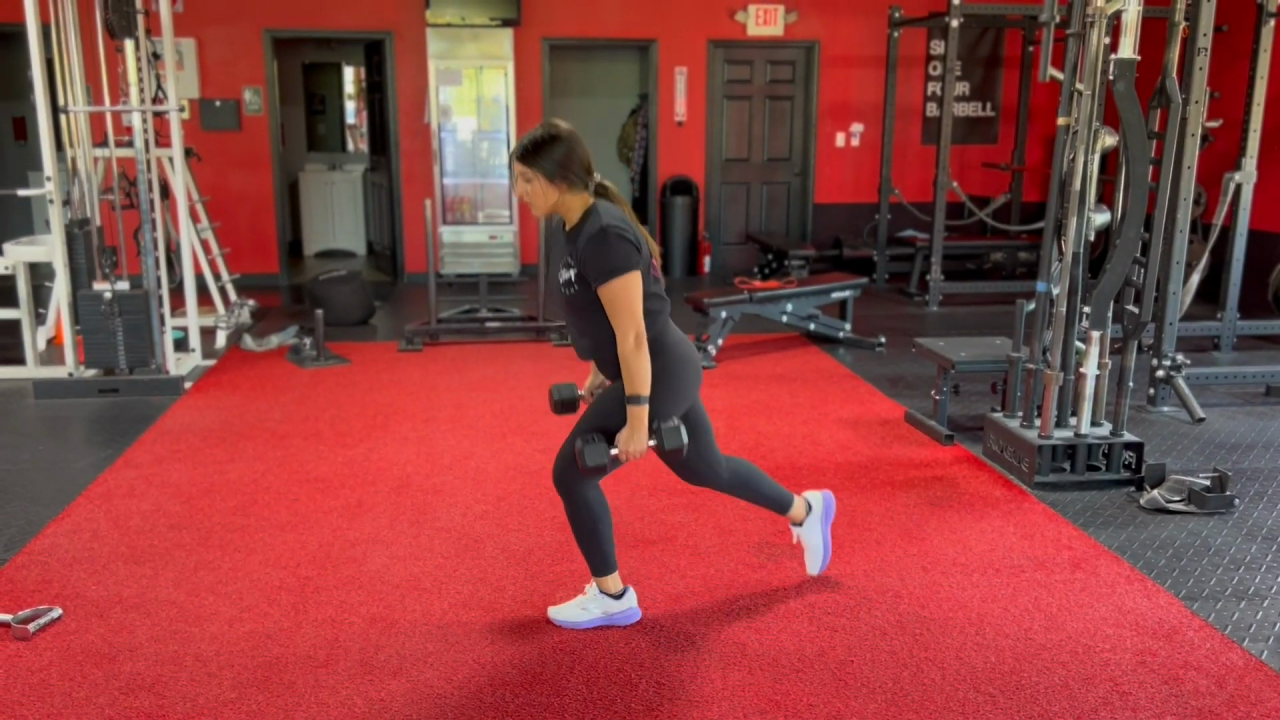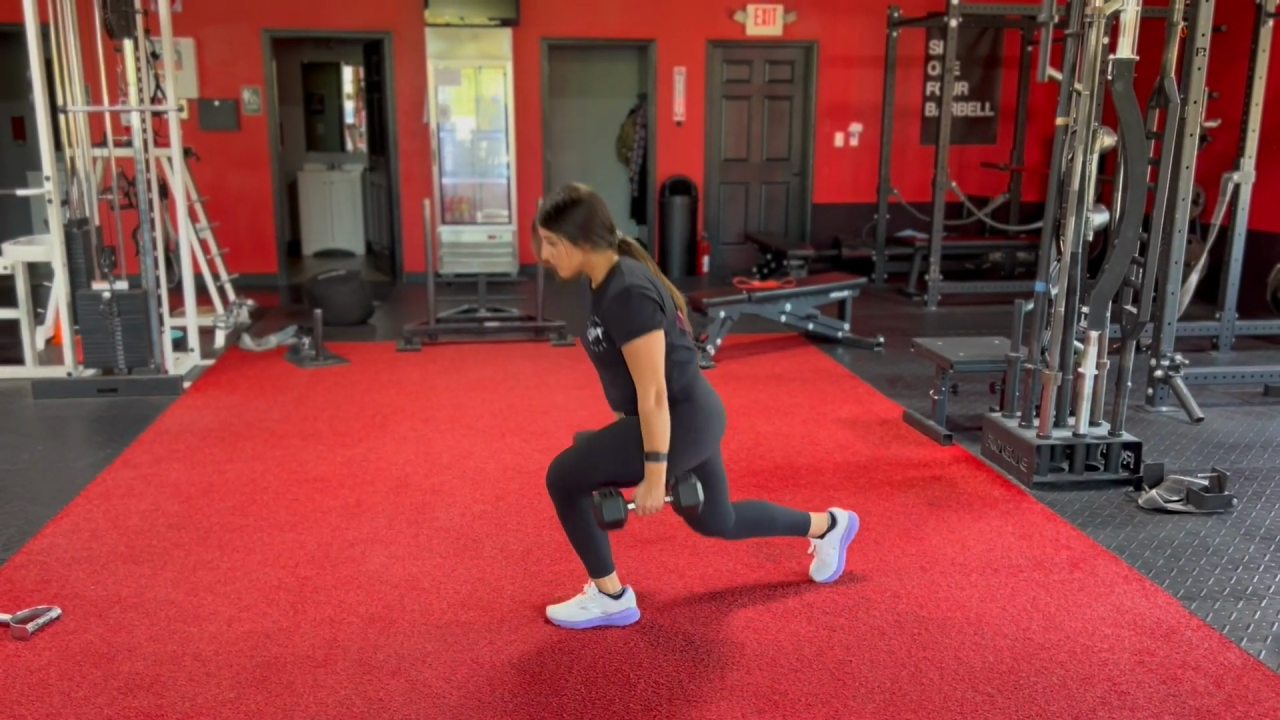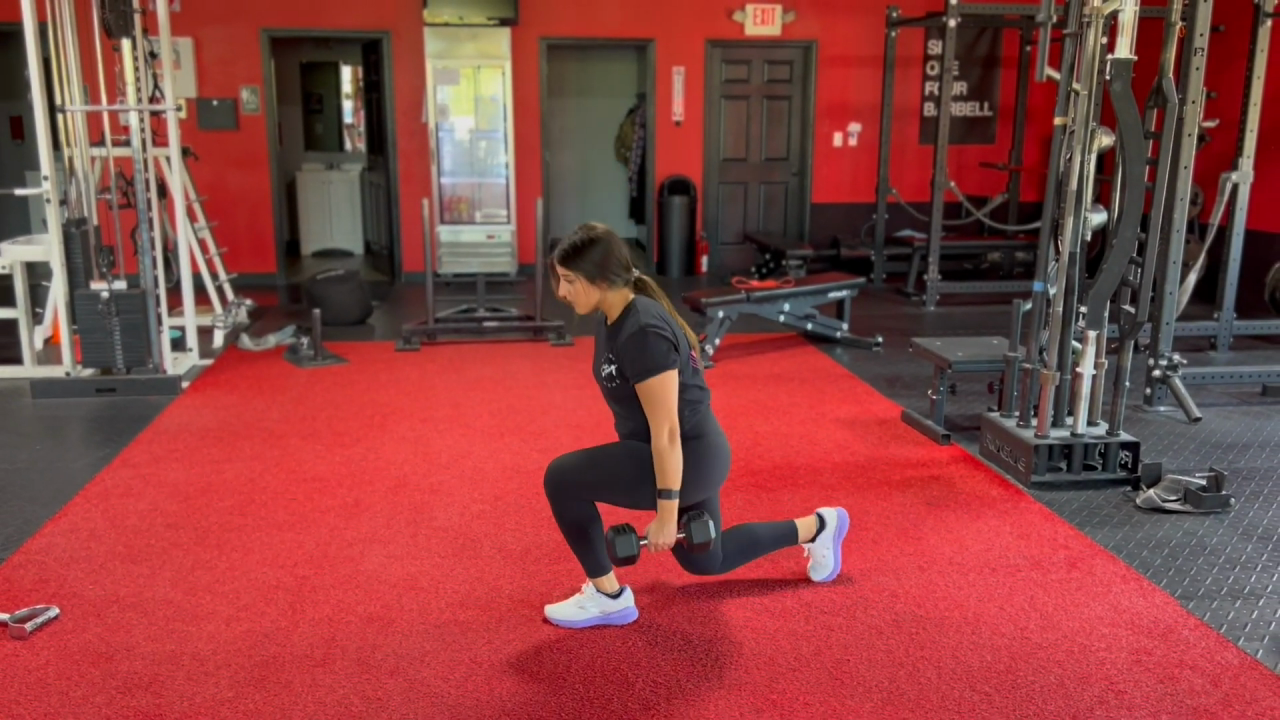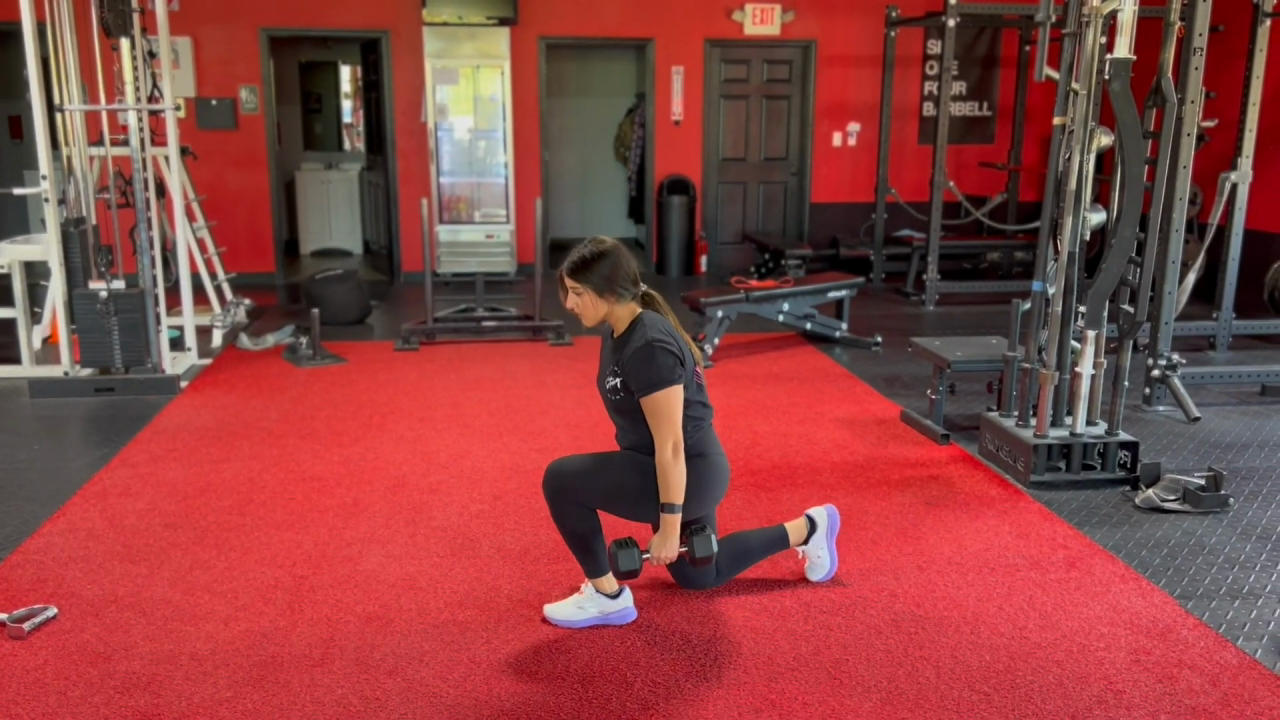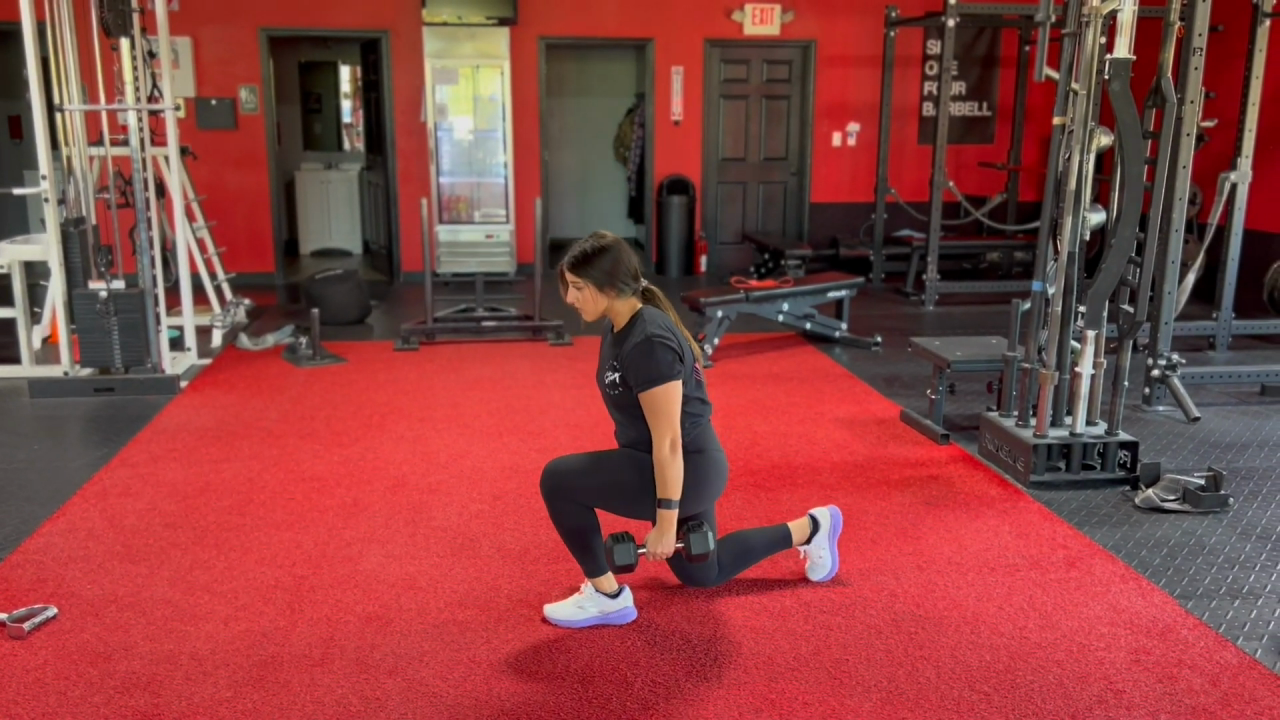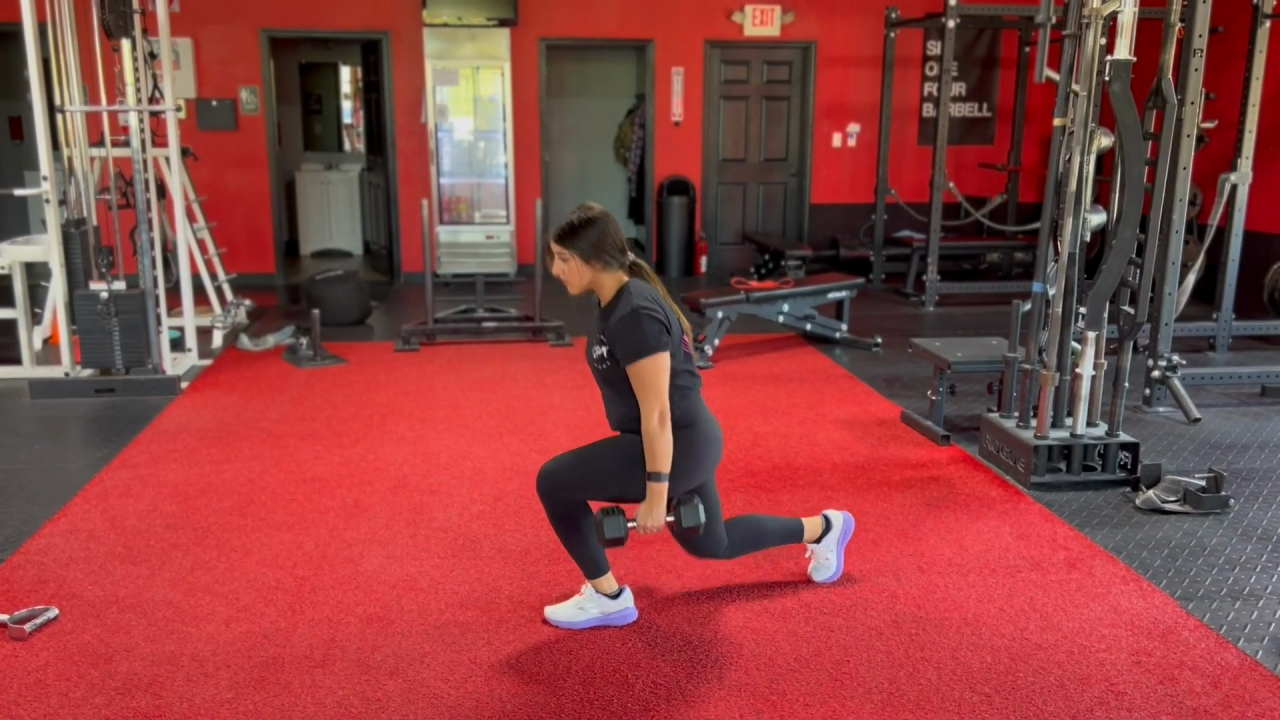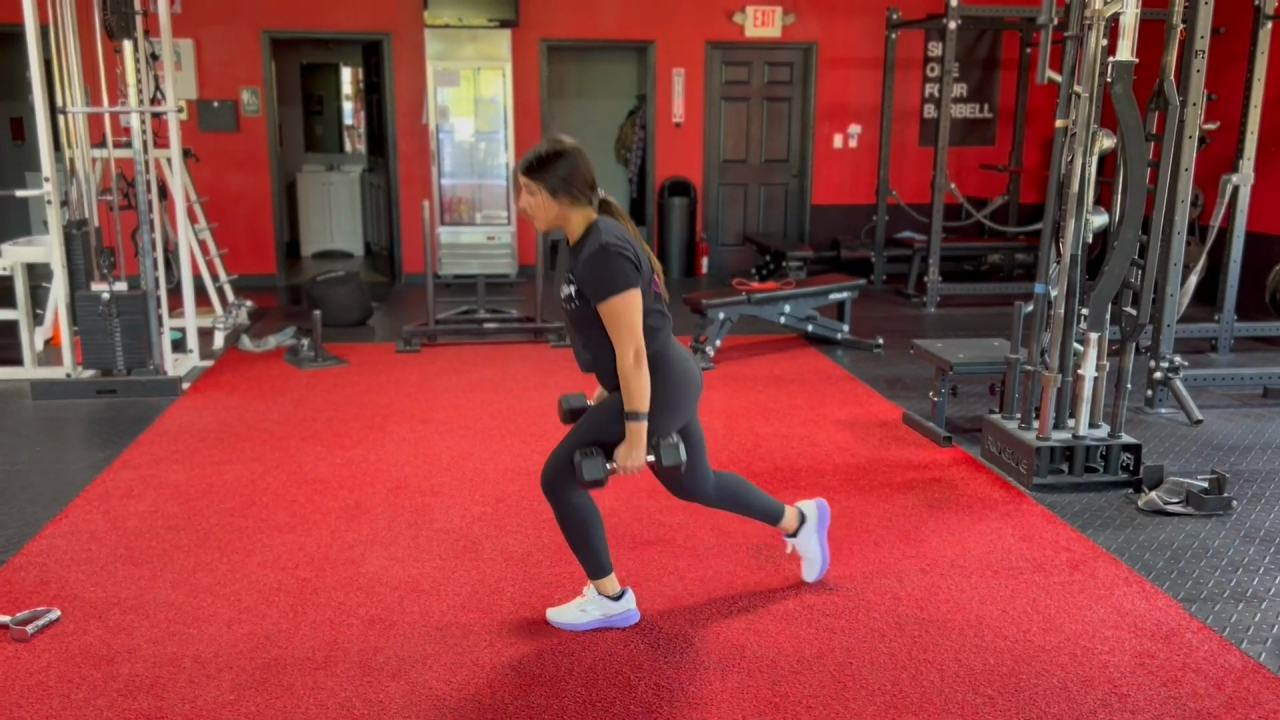
dt=0.2s
person 1, frame 1
left shoulder: (602, 235)
right shoulder: (580, 225)
left elbow: (633, 335)
left wrist: (636, 419)
right wrist: (599, 372)
left hip: (657, 373)
right hip: (668, 366)
left knee: (573, 474)
right knee: (701, 467)
left ankle: (612, 598)
right ankle: (808, 509)
person 1, frame 2
left shoulder: (627, 295)
right shoulder: (605, 281)
left elbow: (653, 393)
left wrist: (654, 473)
right wrist: (625, 425)
left hip: (683, 421)
right hip: (690, 415)
left knee: (566, 477)
right knee: (716, 519)
left ankle: (610, 597)
right ankle: (829, 525)
person 1, frame 3
left shoulder: (642, 334)
right shoulder: (616, 317)
left elbow: (666, 431)
left wrist: (666, 512)
right wrist: (630, 465)
left hip: (691, 457)
right hip: (686, 453)
left knee: (563, 479)
right knee: (705, 558)
left ankle: (608, 596)
right ankle: (819, 527)
person 1, frame 4
left shoulder: (648, 348)
right shoulder: (621, 330)
left elbow: (671, 447)
left wrist: (669, 527)
right wrist: (630, 478)
left hip: (690, 472)
right hip: (682, 469)
left knee: (561, 480)
right knee: (698, 575)
left ankle: (606, 596)
right ankle: (809, 528)
person 1, frame 5
left shoulder: (647, 343)
right shoulder: (623, 326)
left elbow: (668, 442)
left wrist: (666, 523)
left hip: (688, 470)
right hip: (684, 465)
left knee: (559, 480)
right knee: (701, 572)
left ankle: (607, 597)
right ankle: (814, 528)
person 1, frame 6
left shoulder: (634, 316)
right shoulder: (615, 300)
left elbow: (657, 414)
left wrist: (656, 498)
right wrist: (625, 451)
left hip: (679, 444)
right hip: (686, 438)
left knee: (556, 483)
right knee: (710, 542)
left ankle: (606, 597)
right ankle: (823, 530)
person 1, frame 7
left shoulder: (604, 252)
right shoulder: (586, 239)
left elbow: (632, 353)
left wrist: (634, 439)
right wrist: (608, 391)
left hip: (657, 393)
right hip: (668, 382)
left knee: (561, 478)
right knee: (694, 483)
left ankle: (610, 598)
right ankle: (800, 521)
